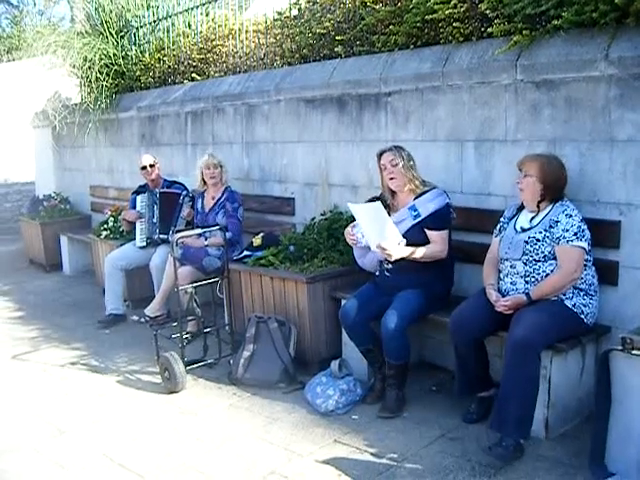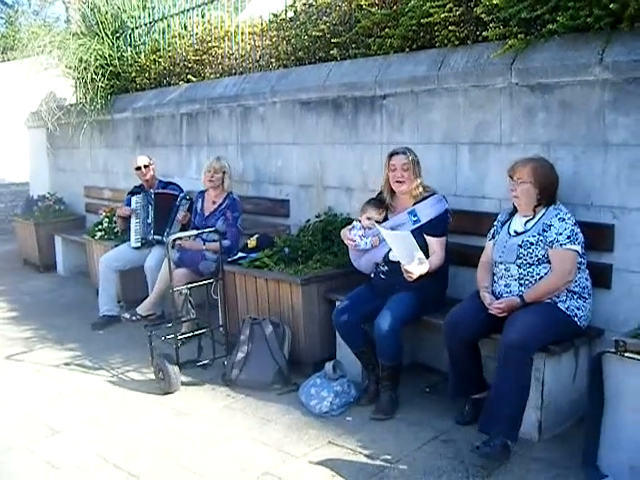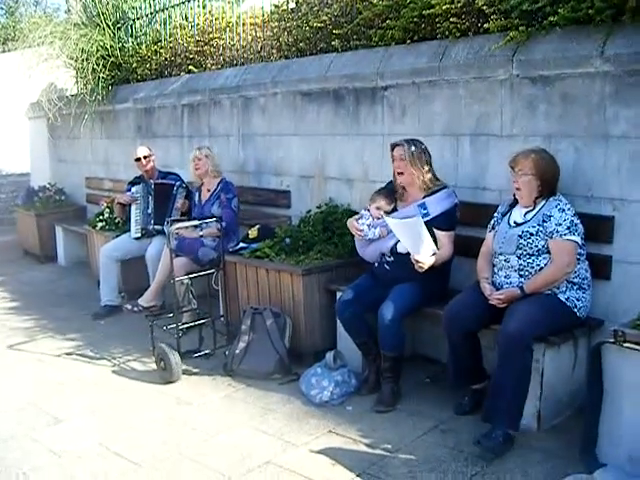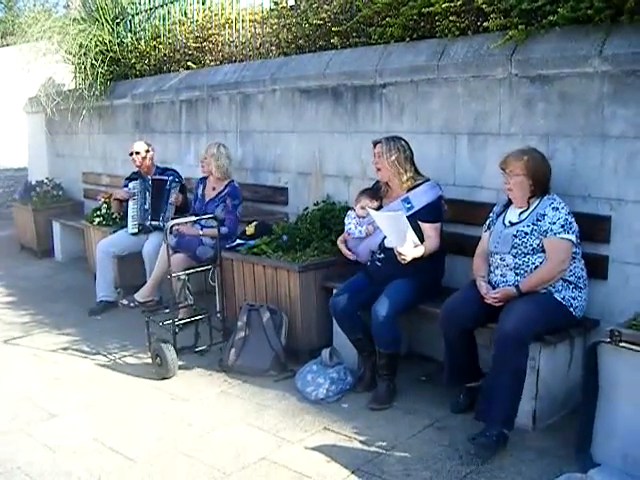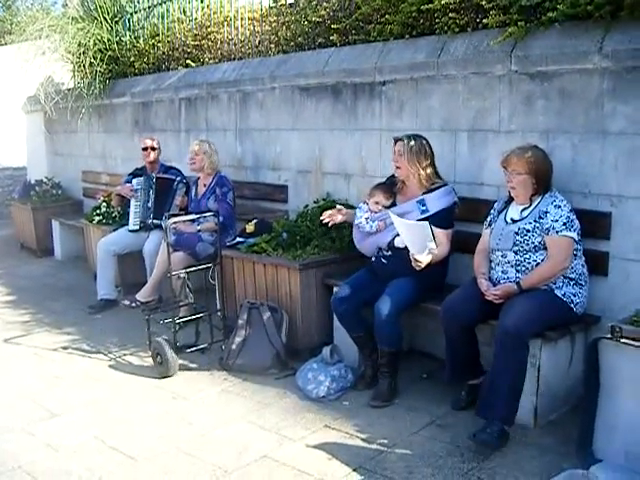
dt=1s
person 1, frame 1
left shoulder: (566, 217)
right shoulder: (512, 214)
left elbow: (570, 272)
right elbow: (492, 257)
left wrist: (526, 298)
right wrist: (491, 289)
left hip: (559, 301)
right hip: (507, 296)
left knee: (521, 340)
right knee: (461, 322)
left ankle: (512, 434)
right ankle: (484, 390)
person 1, frame 2
left shoulder: (559, 221)
right shoulder: (505, 219)
left elbow: (563, 276)
right elbow: (486, 262)
left wrist: (519, 300)
right wrist: (485, 293)
left hip: (553, 304)
right hip: (501, 300)
left knee: (515, 342)
right knee: (456, 324)
left ankle: (501, 435)
right ankle: (477, 393)
person 1, frame 3
left shoulder: (559, 211)
right shoulder: (506, 209)
left elbow: (563, 266)
right elbow: (486, 252)
left wrist: (519, 291)
right wrist: (485, 282)
left hip: (552, 295)
right hip: (501, 290)
left knee: (514, 332)
right knee: (455, 314)
left ankle: (504, 426)
right ankle: (477, 384)
person 1, frame 4
left shoulder: (553, 210)
right shoulder: (501, 209)
left elbow: (558, 264)
right elbow: (482, 252)
left wrist: (515, 290)
right wrist: (482, 281)
left hip: (549, 294)
right hip: (498, 289)
left knee: (510, 332)
right knee: (452, 312)
left ankle: (498, 424)
right ankle: (472, 382)
person 1, frame 5
left shoulder: (555, 208)
right shoulder: (501, 206)
left elbow: (559, 262)
right elbow: (482, 250)
left wrist: (516, 287)
right wrist: (483, 278)
left hip: (550, 291)
right hip: (498, 286)
left knee: (511, 328)
right knee: (453, 309)
left ankle: (499, 421)
right ankle: (474, 379)
person 2, frame 1
left shoulder: (431, 200)
right shoulder: (384, 201)
left elbow: (441, 250)
left wrist: (404, 252)
right wrist: (354, 233)
left hip: (424, 284)
right hip: (386, 280)
left knee: (391, 323)
right knee: (349, 314)
left ankle: (395, 388)
right ankle: (380, 374)
person 2, frame 2
left shoulder: (431, 205)
right shoulder: (383, 201)
left elbow: (438, 254)
left wrist: (421, 268)
right wrist: (348, 233)
left hip: (419, 286)
right hip: (381, 282)
left knee: (385, 325)
right knee: (342, 317)
left ankle: (389, 390)
right ankle: (374, 375)
person 2, frame 3
left shoulder: (439, 199)
right shoulder: (391, 190)
left elbow: (446, 248)
left wrist: (431, 260)
right wrist: (354, 222)
left hip: (421, 278)
right hip: (384, 271)
left knee: (388, 314)
right knee: (345, 305)
left ankle: (391, 382)
right ankle: (374, 365)
person 2, frame 4
left shoulder: (424, 192)
right shoulder: (379, 190)
left elbow: (433, 241)
left wrist: (415, 251)
right wrist: (344, 239)
left hip: (415, 273)
right hip: (378, 269)
left knee: (381, 311)
right knee: (339, 303)
left ankle: (386, 380)
right ankle: (369, 363)
person 2, frame 5
left shoulder: (438, 196)
right shoulder: (392, 184)
left elbow: (443, 245)
left wrist: (428, 258)
right wrist: (347, 215)
left hip: (417, 273)
right hip: (382, 266)
left knee: (384, 309)
right knee: (341, 300)
left ankle: (387, 377)
right ankle: (370, 361)
person 3, frame 1
left shoulder: (176, 188)
right shoulder: (138, 194)
right elbow: (128, 228)
right wrist: (125, 215)
left knee: (157, 263)
right knee: (112, 260)
right ankle: (115, 311)
person 3, frame 2
left shoulder: (171, 189)
right shoulder: (134, 194)
left elbow: (188, 211)
right elbow: (122, 226)
left wrist: (186, 218)
right wrist: (120, 213)
left knee: (151, 264)
right knee: (106, 262)
right ankle: (109, 312)
person 3, frame 3
left shoulder: (172, 179)
right shoulder: (134, 184)
left elbow: (189, 203)
right elbow: (120, 214)
left wrist: (184, 206)
right wrist: (119, 200)
left knee: (153, 254)
right knee: (107, 252)
right ankle: (110, 302)
person 3, frame 4
left shoulder: (170, 175)
right shoulder: (132, 180)
left elbow: (185, 203)
right elbow: (118, 209)
left wrist: (179, 200)
right wrist: (116, 196)
left hip: (162, 228)
left knee: (149, 250)
right knee: (103, 247)
right ankle: (107, 298)
person 3, frame 5
left shoulder: (173, 173)
right shoulder: (135, 176)
right elbow: (117, 203)
right wrist: (119, 190)
left knee: (150, 249)
right knee: (104, 245)
right ankle: (107, 296)
person 4, frame 1
left shoulder: (231, 197)
right shoulder: (200, 197)
left elbow: (234, 235)
right elbow: (197, 228)
left wrist: (203, 242)
right wrist: (191, 240)
left hip: (224, 253)
right hip: (204, 250)
left knee: (176, 255)
right knee: (183, 273)
left ankle: (158, 306)
right ankle: (193, 323)
person 4, frame 2
left shoulder: (231, 203)
right shoulder: (200, 197)
left elbow: (232, 243)
right elbow: (194, 228)
left wrist: (201, 246)
right wrist: (185, 240)
left hip: (218, 257)
right hip: (197, 252)
left knee: (172, 257)
right knee: (179, 274)
left ankle: (150, 305)
person 4, frame 3
left shoulder: (226, 187)
right shoulder: (197, 191)
left elbow: (228, 225)
right elbow: (195, 222)
left wrist: (198, 233)
right wrist: (186, 231)
left hip: (220, 245)
right hip: (200, 242)
left knee: (171, 246)
right knee: (179, 264)
left ankle: (152, 296)
person 4, frame 4
left shoulder: (232, 190)
right shoulder: (201, 183)
left elbow: (230, 230)
left wrist: (198, 231)
right wrist: (186, 226)
left hip: (216, 243)
right hip: (196, 238)
left knee: (170, 242)
right knee: (176, 259)
left ankle: (148, 292)
person 4, frame 5
left shoulder: (221, 182)
right shoulder: (194, 184)
left elbow: (225, 219)
right elbow: (191, 215)
left wrist: (195, 228)
right wrist: (182, 224)
left hip: (217, 238)
right hip: (197, 236)
left knee: (169, 242)
right knee: (176, 257)
left ankle: (149, 292)
